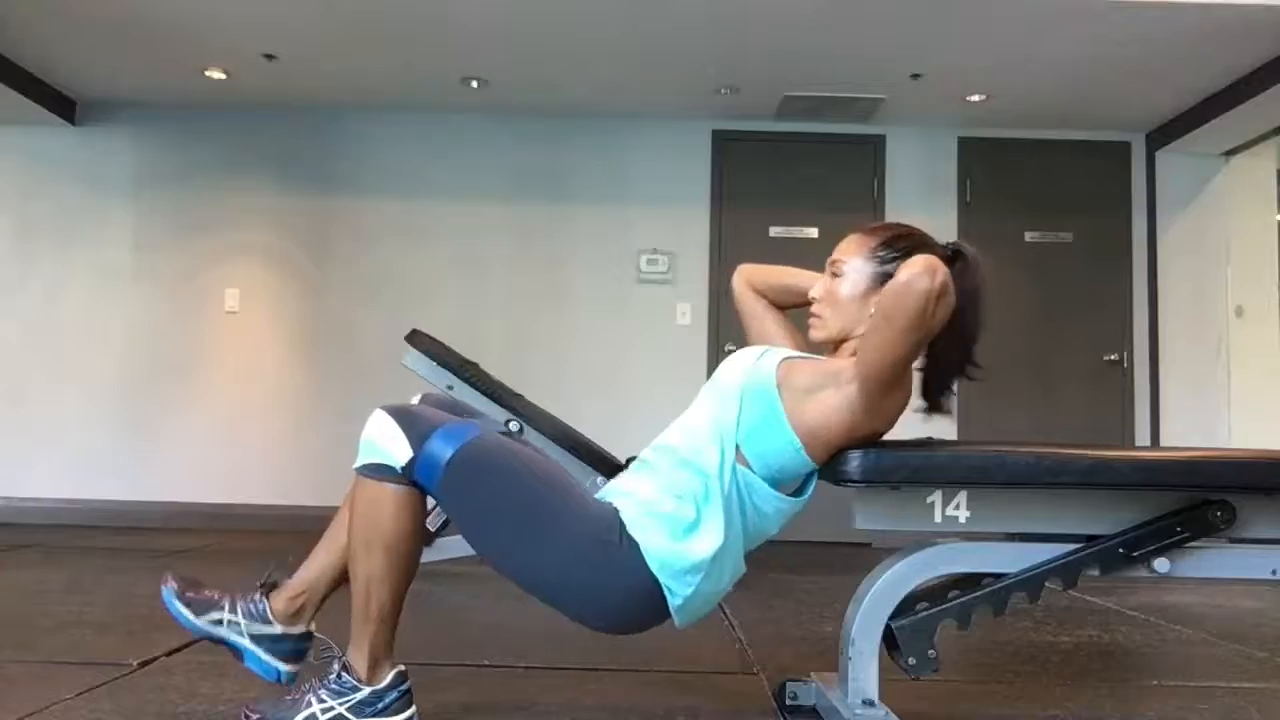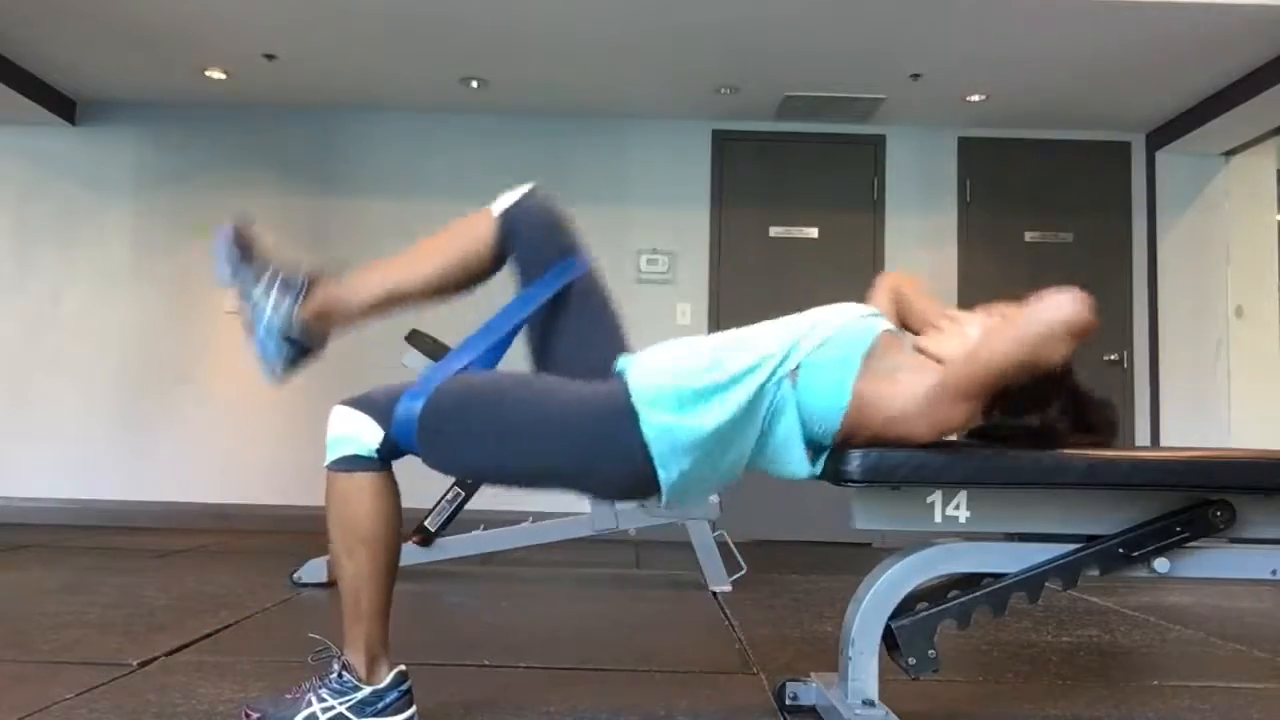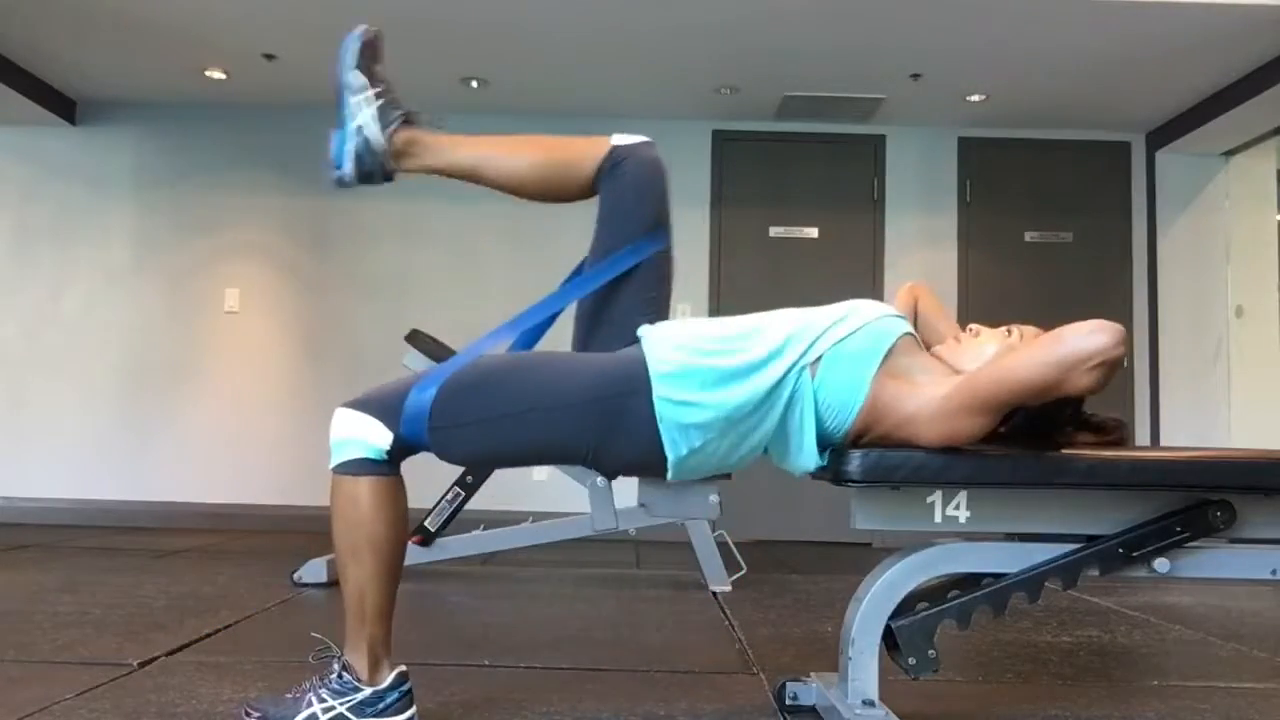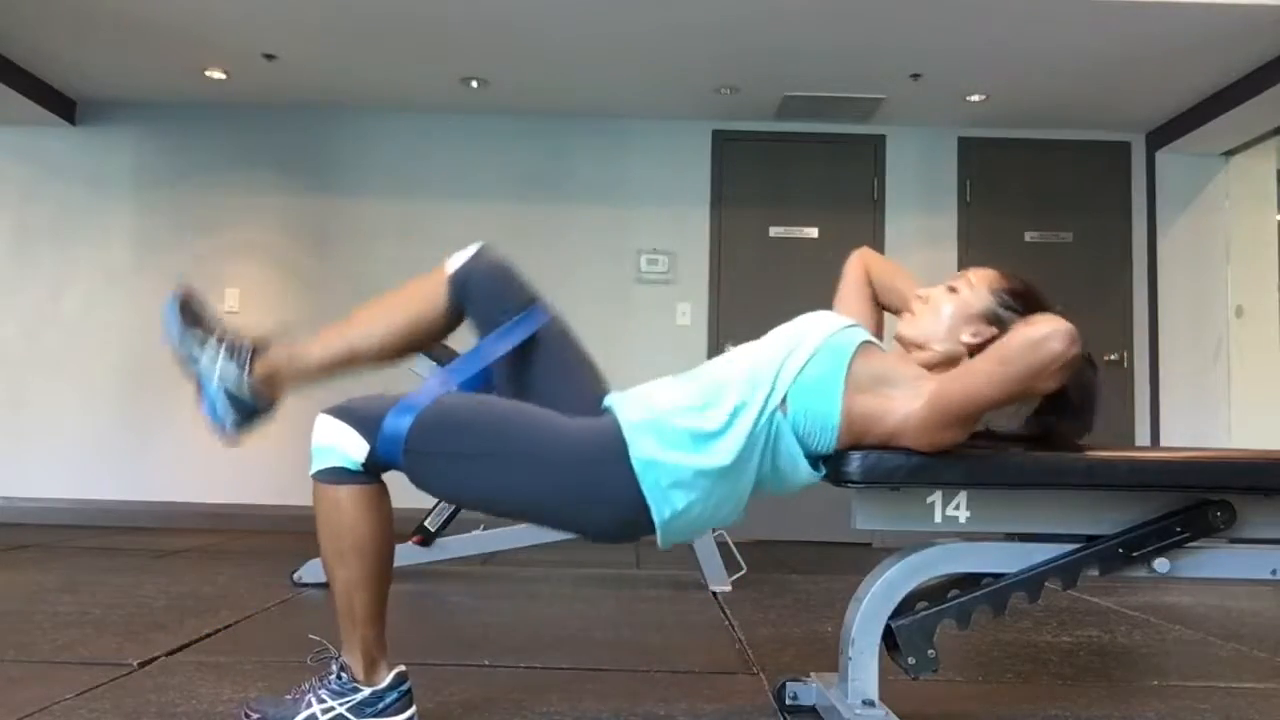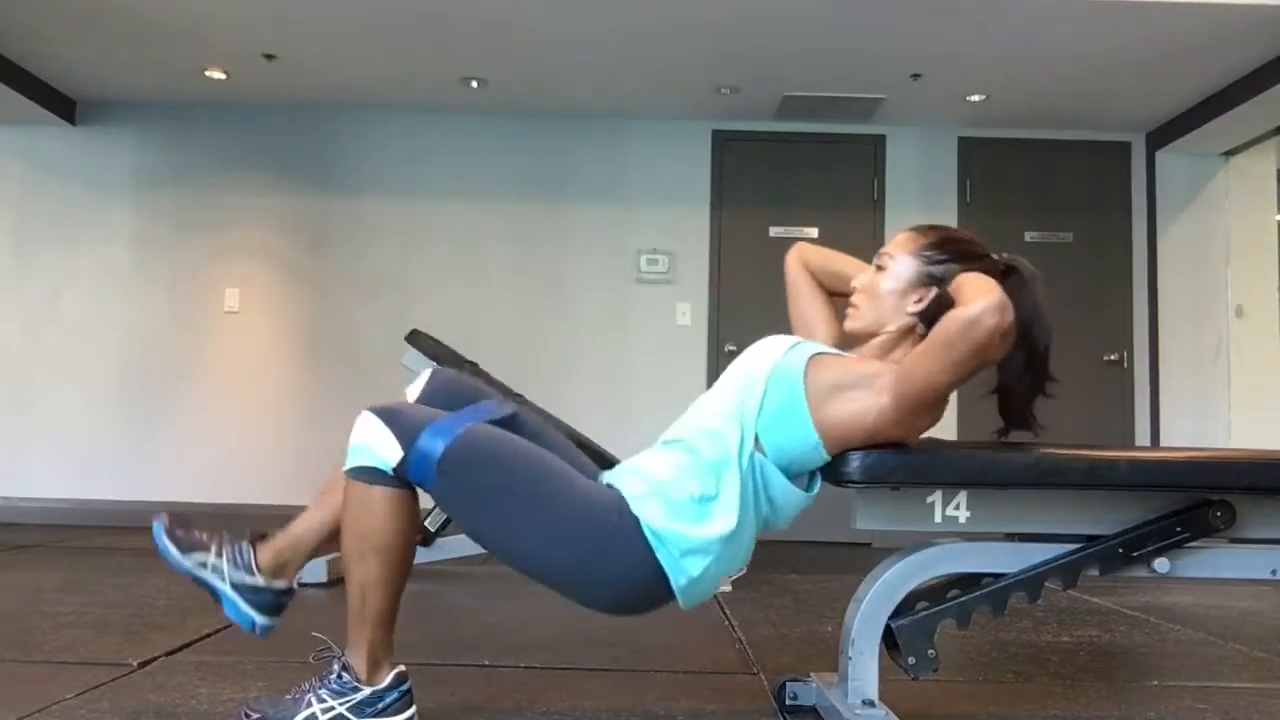
dt=0.4s
person 1, frame 1
left shoulder: (860, 396)
right shoulder: (807, 369)
left elbow: (925, 280)
right elbow: (746, 277)
left wrist: (884, 283)
right wrist: (839, 285)
left hip: (628, 565)
right hip: (622, 529)
left knee: (399, 435)
right knee: (431, 414)
right ankle: (283, 615)
person 1, frame 2
left shoulder: (934, 396)
right shoulder: (897, 352)
left elbow: (1070, 310)
right elbow: (895, 282)
left wrist: (996, 332)
right wrist: (938, 317)
left hip: (633, 432)
right hip: (631, 392)
left knee: (363, 426)
right knee: (526, 216)
right ankle: (312, 312)
person 1, frame 3
left shoulder: (944, 408)
right shoulder: (920, 367)
left elbow: (1102, 340)
right elbow: (913, 293)
left wrist: (997, 358)
right wrist: (952, 339)
left hip: (640, 404)
right hip: (644, 364)
left knee: (366, 428)
right knee: (632, 163)
right ankle: (396, 144)
person 1, frame 4
left shoulder: (920, 405)
right shoulder: (871, 357)
left elbow: (1056, 342)
right elbow: (861, 258)
left wrist: (1002, 318)
right wrist: (925, 300)
left hip: (624, 473)
right hip: (614, 429)
left knee: (349, 434)
right knee: (477, 276)
right ankle: (262, 379)
person 1, frame 5
left shoulder: (888, 398)
right shoulder: (837, 360)
left elbow: (992, 315)
right elbow: (801, 255)
left wrist: (963, 274)
right wrist: (883, 278)
left hip: (632, 545)
right hip: (624, 502)
left knee: (387, 434)
right knee: (442, 397)
right ankle: (267, 569)
